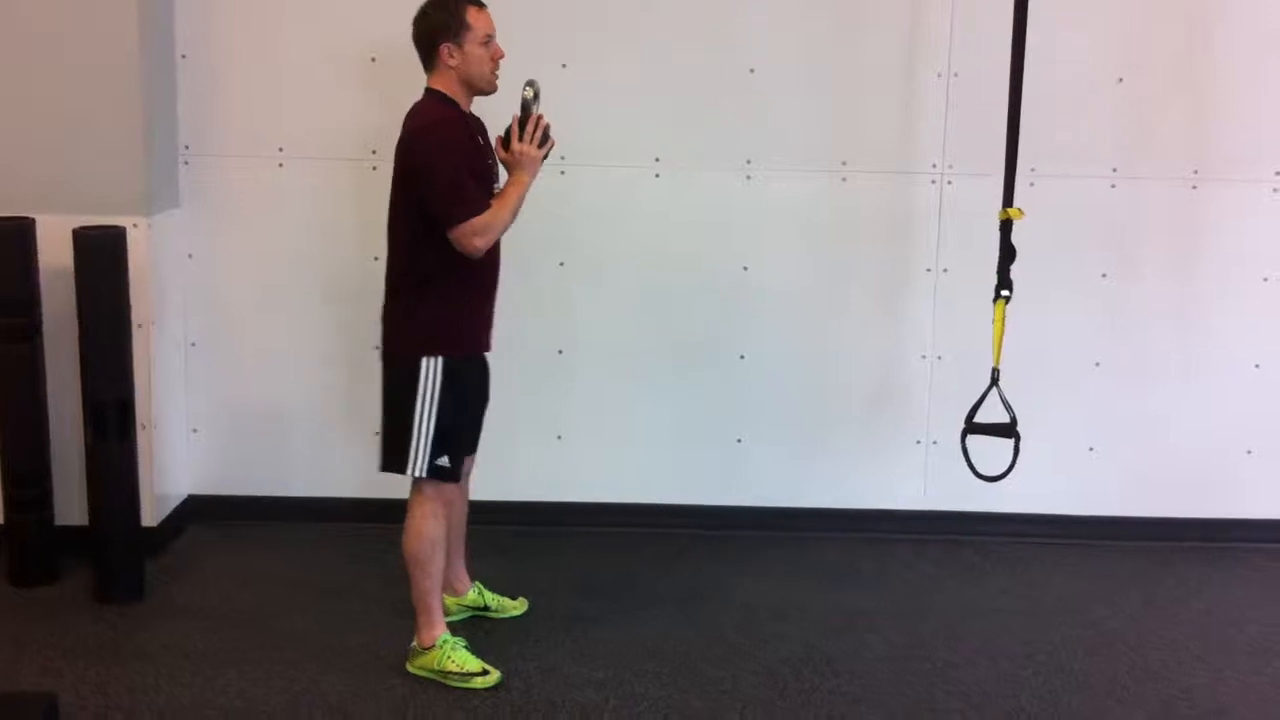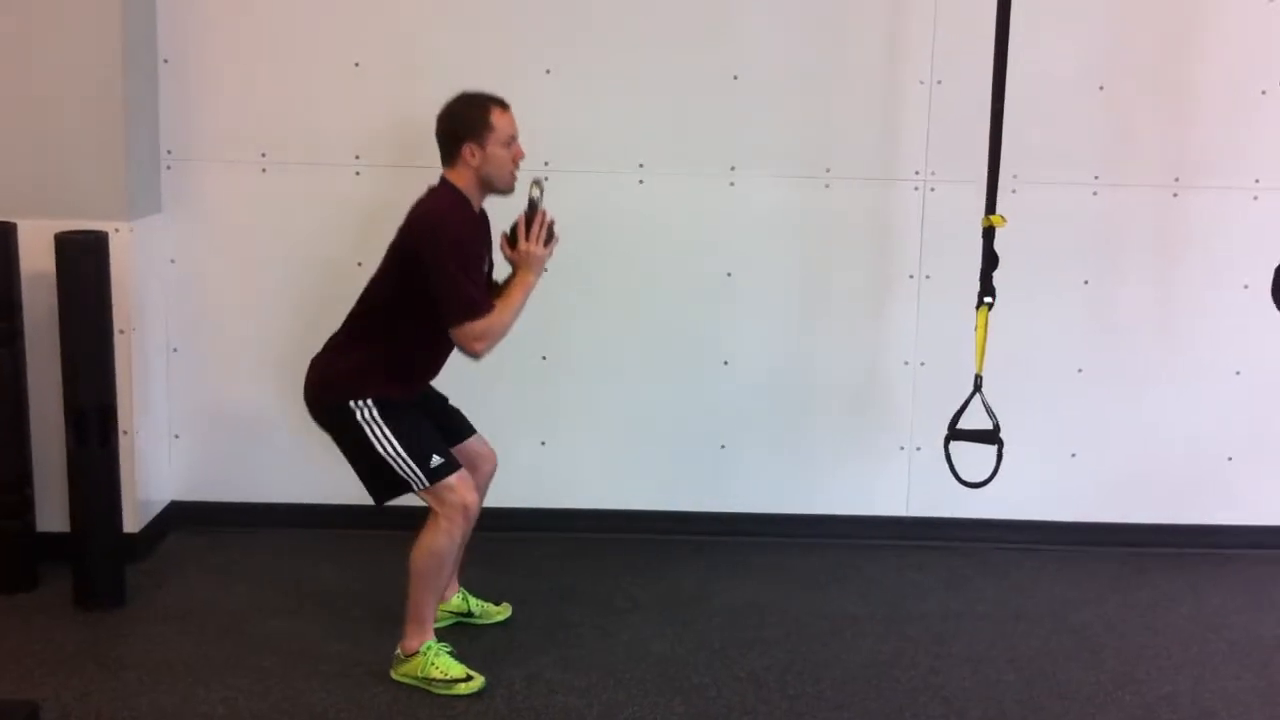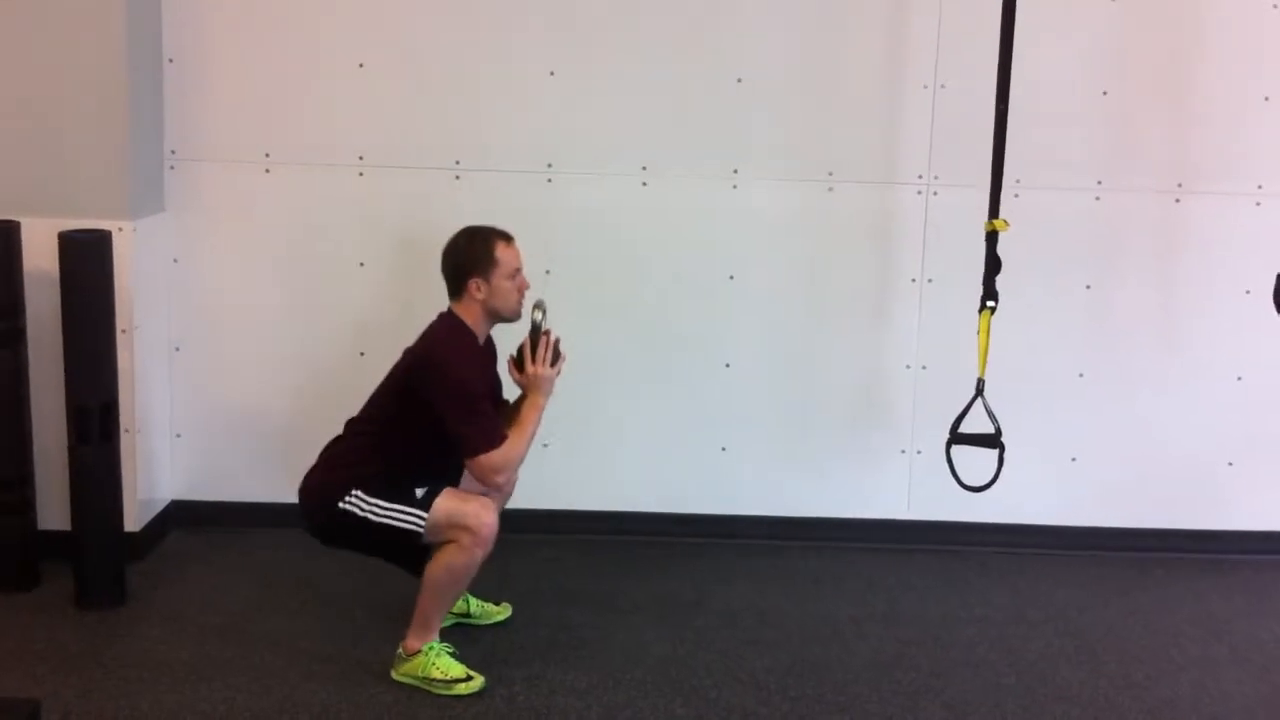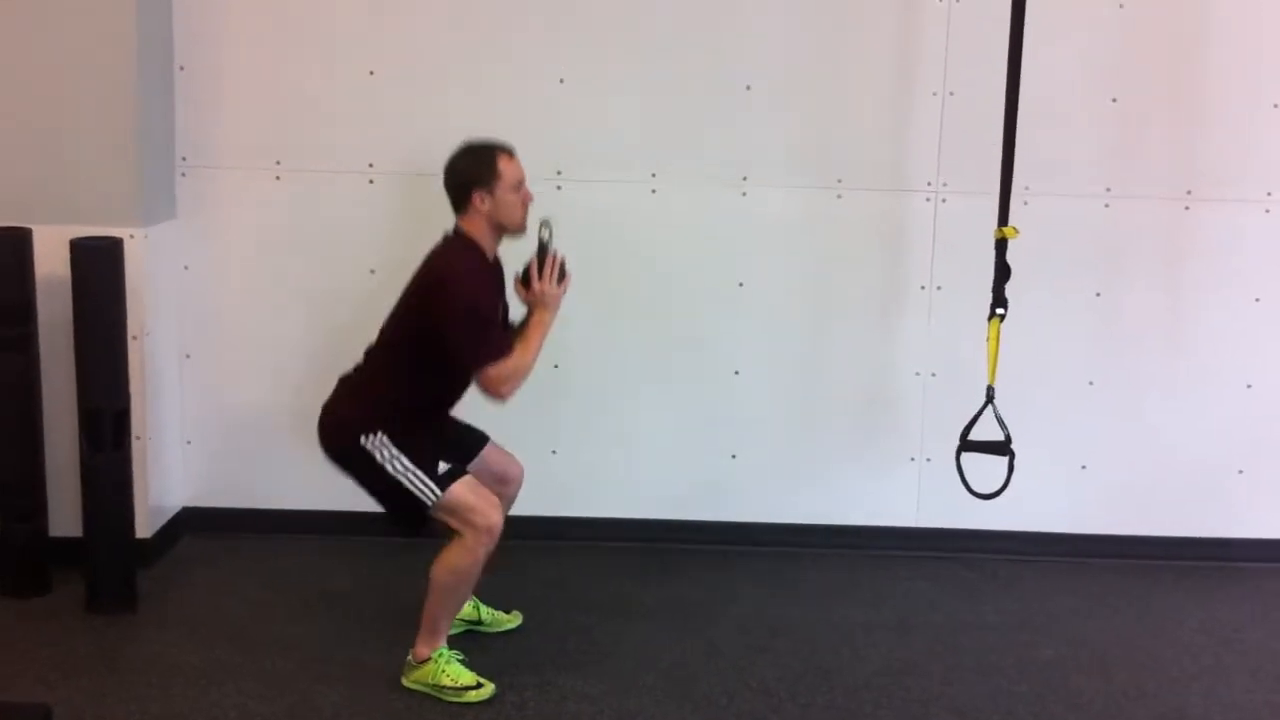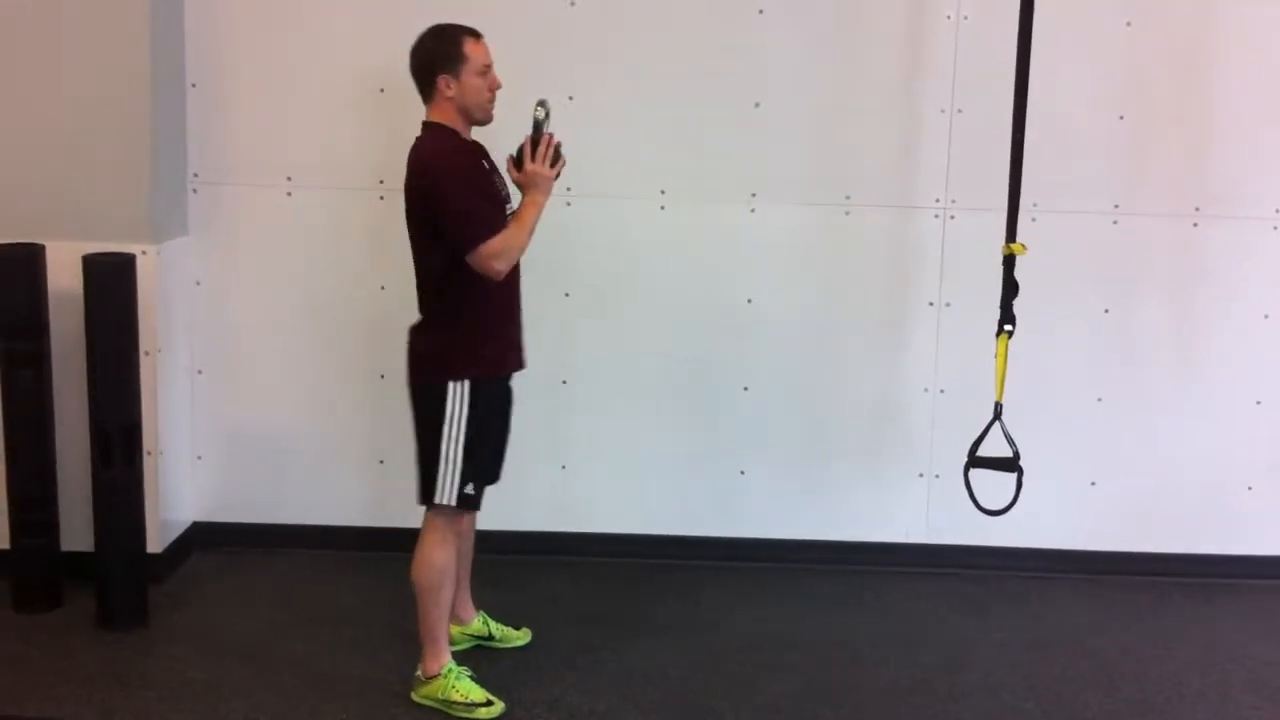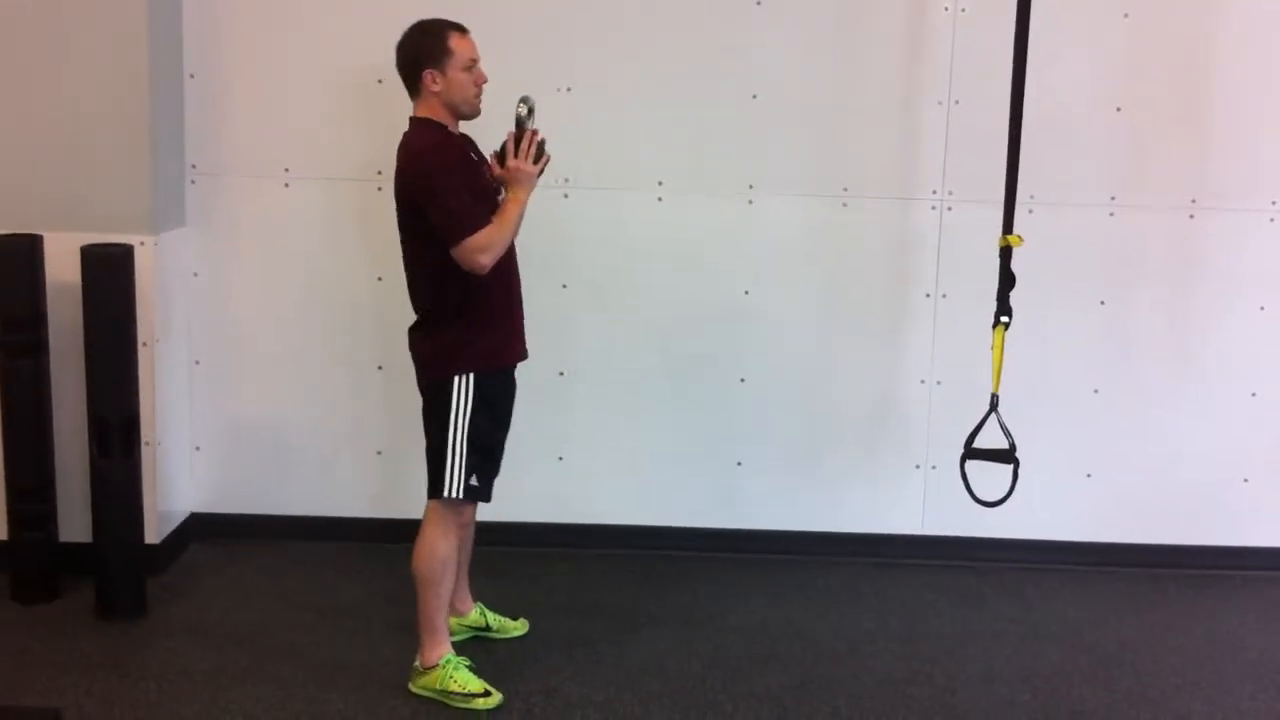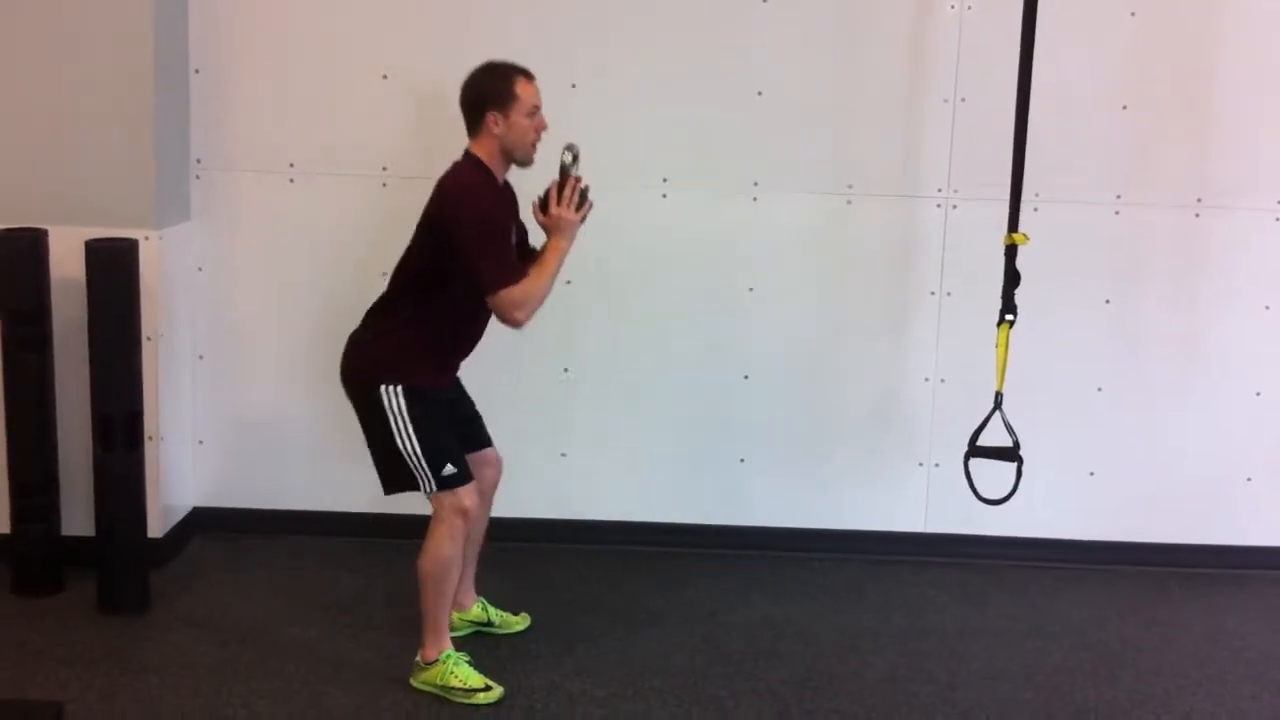
dt=0.7s
person 1, frame 1
left shoulder: (460, 123)
right shoulder: (435, 128)
left elbow: (477, 223)
right elbow: (474, 236)
left wrist: (514, 168)
right wrist: (524, 172)
left hip: (457, 334)
right hip: (430, 339)
left knee: (456, 469)
right knee: (434, 484)
left ankle: (458, 590)
right ankle: (430, 642)
person 1, frame 2
left shoulder: (466, 215)
right shoulder: (444, 222)
left elbow: (480, 309)
right elbow: (476, 338)
left wrist: (520, 269)
right wrist: (530, 272)
left hip: (395, 379)
right hip: (355, 388)
left knee: (480, 463)
right knee: (456, 498)
left ankle: (445, 595)
right ankle: (415, 649)
person 1, frame 3
left shoulder: (471, 341)
right shoulder: (450, 358)
left elbow: (495, 439)
right elbow: (494, 471)
left wrist: (527, 393)
right wrist: (539, 395)
left hip: (385, 471)
right hip: (342, 496)
left knee: (501, 481)
right knee: (478, 522)
left ankle: (445, 597)
right ankle: (416, 651)
person 1, frame 4
left shoulder: (480, 261)
right shoulder: (459, 275)
left elbow: (497, 352)
right elbow: (501, 382)
left wrist: (532, 311)
right wrist: (545, 312)
left hip: (408, 413)
right hip: (365, 425)
left knee: (506, 474)
right knee: (483, 518)
left ankle: (457, 603)
right ankle: (426, 657)
person 1, frame 5
left shoulder: (460, 151)
right shoulder: (441, 157)
left elbow: (492, 243)
right elbow: (494, 258)
left wrist: (524, 188)
right wrist: (537, 193)
left hip: (479, 357)
right hip: (456, 364)
left knee: (465, 503)
right knee: (446, 510)
left ankle: (462, 618)
person 1, frame 6
left shoulder: (453, 146)
right shoulder: (428, 154)
left elbow: (482, 234)
right elbow: (478, 252)
left wrist: (508, 182)
right wrist: (520, 189)
left hip: (482, 350)
right hip: (460, 357)
left knee: (467, 495)
right knee: (449, 503)
left ankle: (461, 609)
right ankle: (432, 660)
person 1, frame 7
left shoulder: (494, 190)
right shoulder: (470, 195)
left elbow: (521, 282)
right elbow: (516, 308)
left wrist: (552, 237)
right wrist: (562, 238)
left hip: (425, 367)
right hip: (390, 374)
left knee: (486, 470)
right knee: (459, 503)
left ankle: (464, 604)
right ankle: (434, 657)
